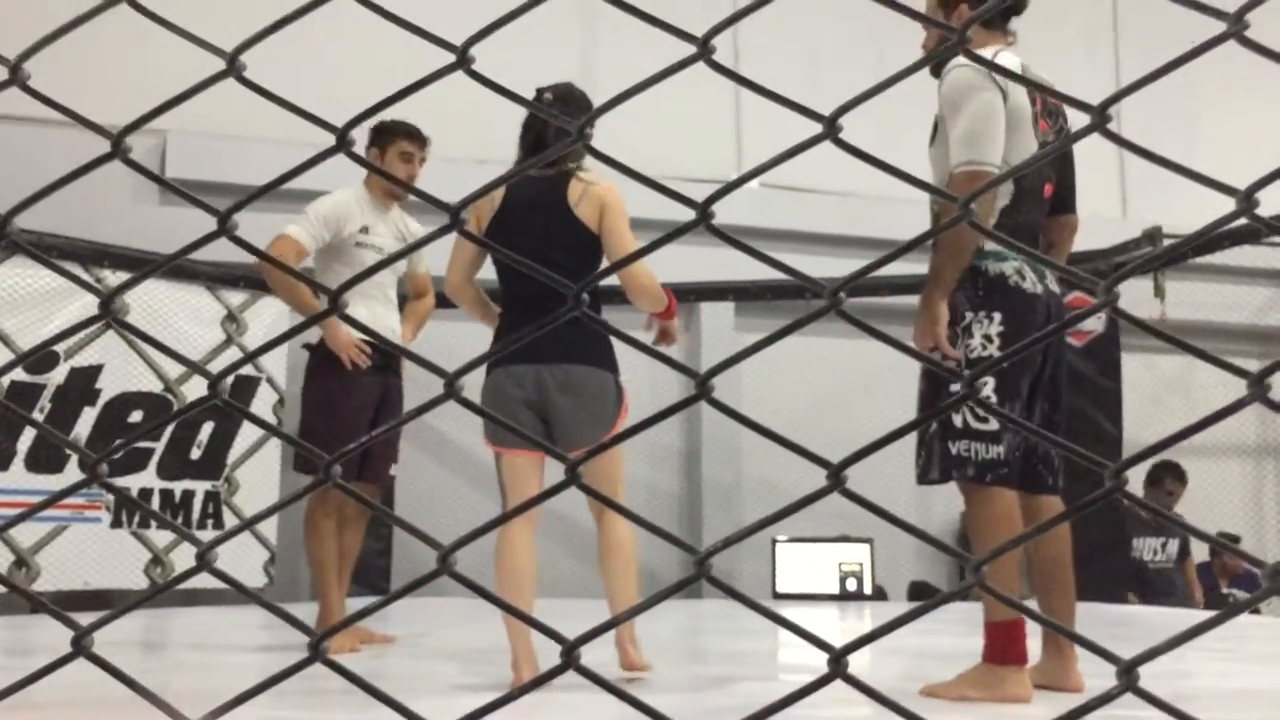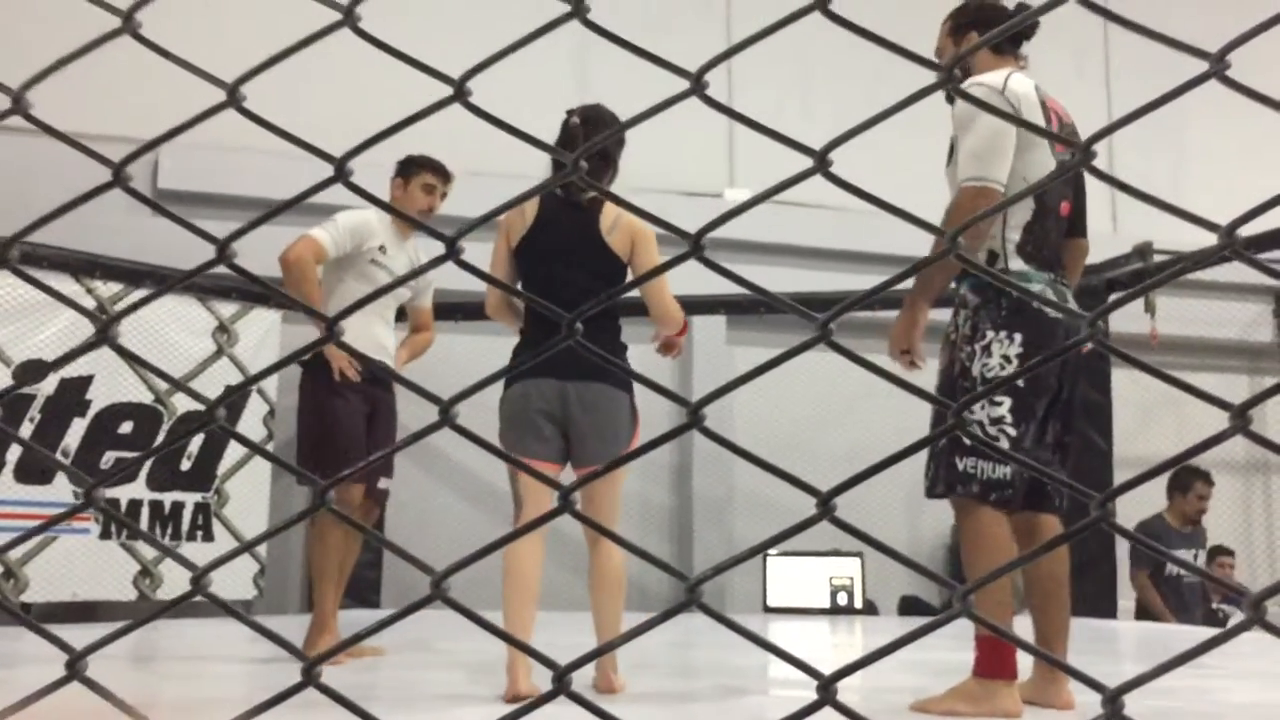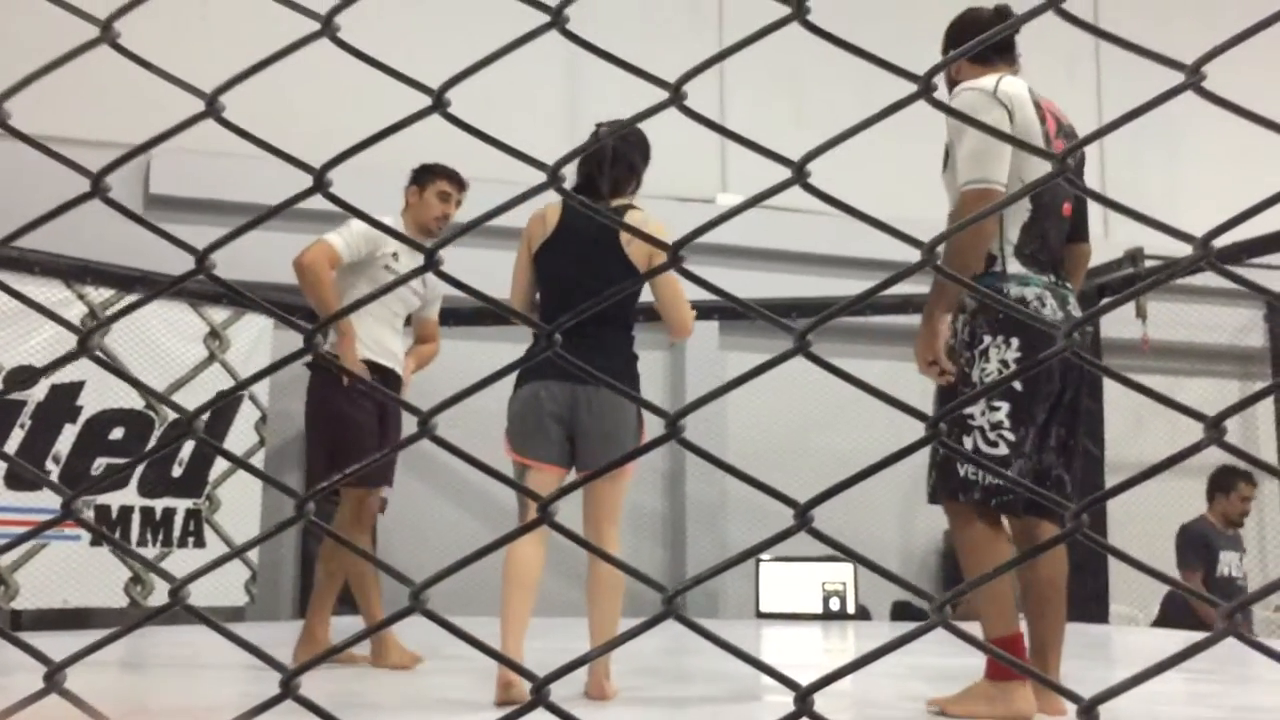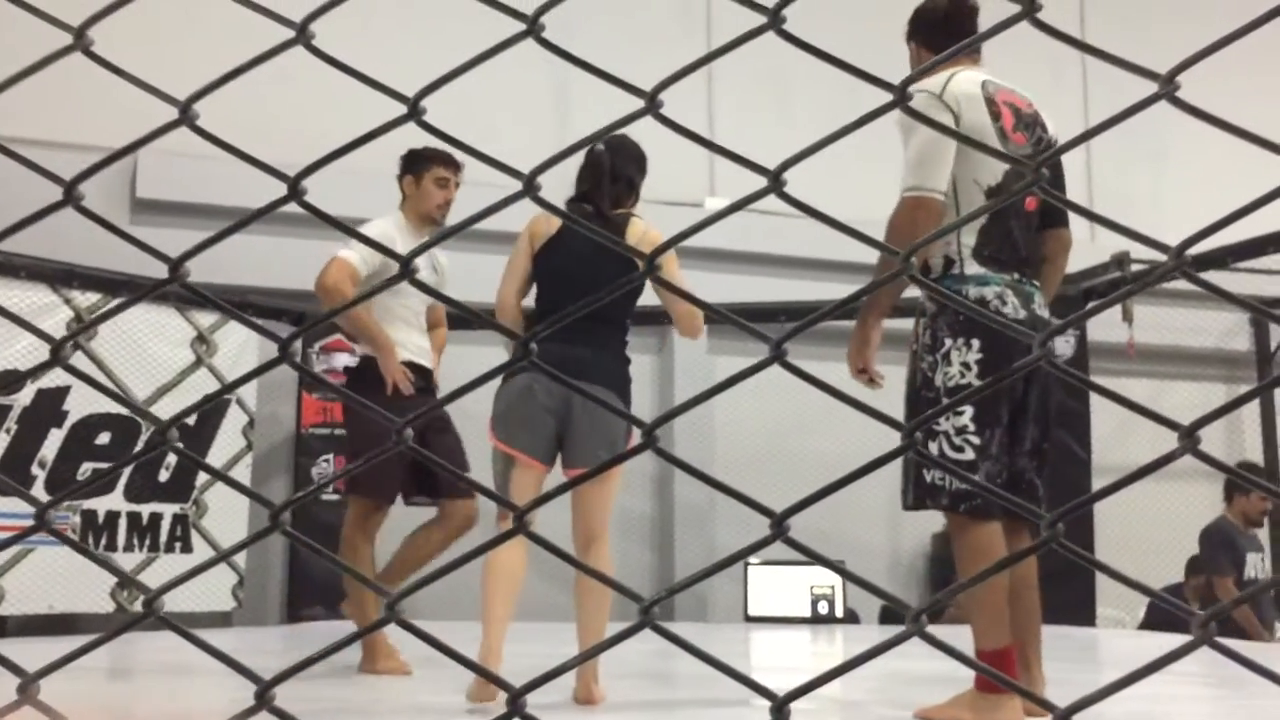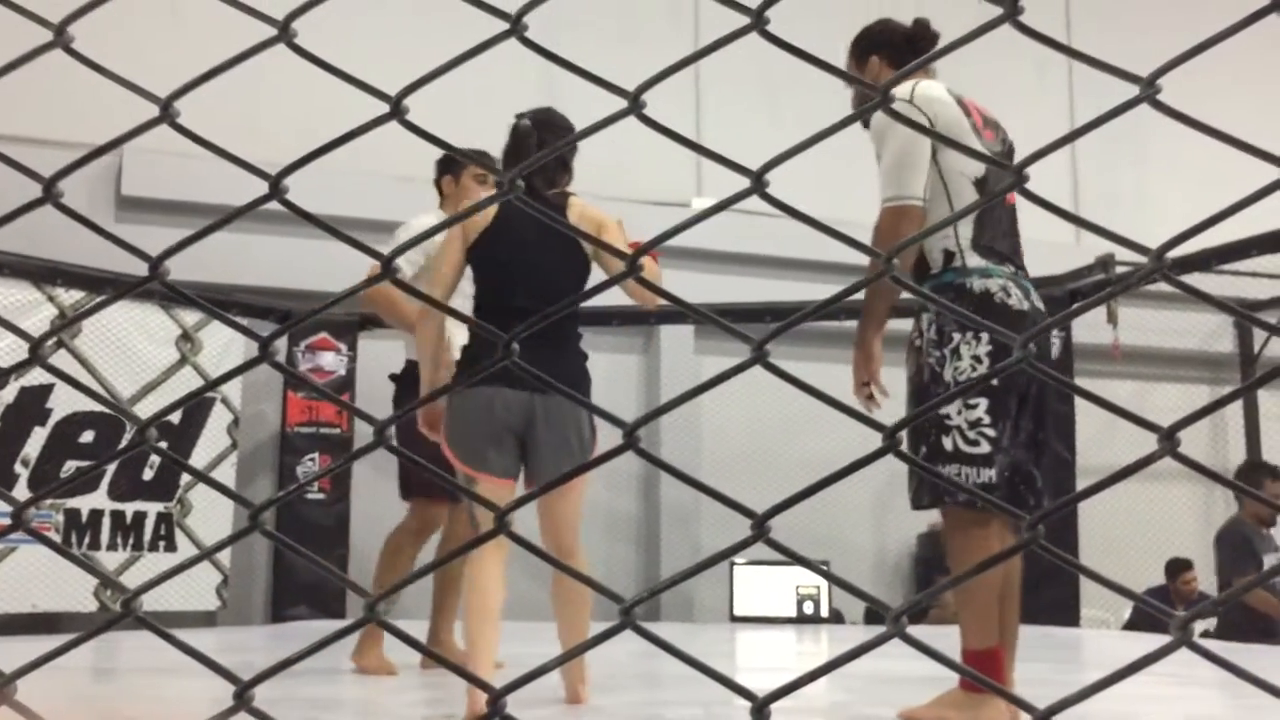
dt=0.5s
person 1, frame 1
left shoulder: (971, 70)
right shoulder: (1041, 90)
left elbow: (972, 191)
left wrist: (933, 296)
left hip: (987, 290)
right hip: (1037, 293)
left knee: (985, 473)
right knee: (1034, 478)
left ankle: (1004, 664)
right ankle: (1060, 657)
person 1, frame 2
left shoulder: (986, 90)
right shoulder: (1058, 115)
left elbow: (976, 205)
left wrist: (917, 302)
left hip: (1001, 308)
right hip: (1052, 314)
left knee: (978, 488)
right knee: (1035, 498)
person 1, frame 3
left shoulder: (978, 95)
right shoulder: (1056, 119)
left elbow: (980, 204)
left wrist: (935, 313)
left hip: (1003, 313)
right hip: (1055, 318)
left knee: (970, 493)
right knee: (1035, 504)
person 1, frame 4
left shoulder: (933, 94)
right shoulder: (1030, 110)
left elbow: (921, 212)
right elbow: (1057, 238)
left wrist: (869, 319)
left hip: (967, 313)
right hip: (1025, 318)
left knee: (966, 502)
right knee: (1010, 504)
person 1, frame 5
left shoulder: (900, 102)
right shoulder: (976, 116)
left elbow: (902, 221)
left wrist: (868, 336)
left hip: (966, 311)
right hip: (1016, 309)
left knee: (966, 502)
right knee: (999, 504)
person 2, frame 1
left shoulder: (493, 194)
right shoulder: (596, 191)
left elbow: (457, 284)
right elbow: (639, 286)
right wrist: (667, 311)
left hip: (512, 367)
right hip: (583, 365)
left knee: (518, 514)
right knee: (610, 508)
left ankle: (523, 660)
right ankle: (628, 644)
person 2, frame 2
left shoulder: (522, 212)
right shoulder: (627, 220)
left elbow: (496, 304)
right elbow: (664, 314)
right wrist: (678, 331)
left hip: (532, 381)
right hip: (600, 384)
left knee: (529, 523)
right knee: (603, 531)
left ankle: (519, 669)
right ankle: (607, 668)
person 2, frame 3
left shoulder: (545, 218)
right shoulder: (645, 230)
left elbow: (520, 307)
right elbow: (681, 326)
right wrist: (641, 315)
left hip: (541, 383)
right hip: (610, 388)
left knee: (530, 523)
right knee: (603, 534)
left ankle: (509, 664)
right ankle: (600, 673)
person 2, frame 4
left shoulder: (543, 223)
right shoulder: (646, 237)
left elbow: (505, 307)
right elbow: (691, 326)
right wrist: (671, 292)
left hip: (532, 380)
right hip: (602, 387)
left knee: (513, 521)
right knee: (592, 538)
left ankle: (490, 658)
right ankle: (588, 677)
person 2, frame 5
left shoulder: (478, 209)
right shoulder: (589, 217)
left elbow: (432, 304)
right elbow: (650, 296)
left wrist: (429, 387)
right wrist: (644, 261)
left hip: (485, 386)
right hip: (559, 389)
left knee: (488, 540)
right knee: (564, 545)
person 3, frame 1
left shoulder: (410, 230)
right shoulder: (337, 208)
left elbow: (423, 295)
right elbow: (275, 261)
left wrist: (405, 335)
right wrist: (328, 323)
left hip: (388, 366)
right hip: (343, 360)
left knee: (366, 493)
right knee: (330, 491)
left ankle: (340, 617)
right ankle: (330, 618)
person 3, frame 2
left shoulder: (419, 262)
right shoulder: (359, 224)
left elbow: (424, 328)
right elbow: (295, 258)
left wrist: (400, 357)
right wrist: (327, 335)
left hip: (380, 381)
right hip: (337, 373)
left knee: (366, 506)
right knee: (344, 496)
left ankle: (327, 630)
right ankle: (322, 629)
person 3, frame 3
left shoulder: (430, 274)
right shoulder: (371, 232)
left elbow: (428, 340)
right elbow: (309, 262)
left wrist: (408, 366)
right wrist: (343, 335)
left hip: (387, 388)
right hip: (347, 379)
left knee: (355, 512)
right knee: (360, 504)
left ankle: (314, 636)
right ankle: (382, 638)
person 3, frame 4
left shoulder: (436, 258)
right shoulder: (381, 235)
right elbow: (330, 284)
right wrist: (383, 347)
left hip: (423, 391)
right hip: (382, 387)
left knee: (461, 510)
right knee: (366, 512)
left ankle: (368, 601)
right ankle: (374, 644)
person 3, frame 5
right shoulder: (427, 236)
right elbow: (376, 293)
right wrist: (435, 344)
left knee: (467, 520)
right knee: (428, 516)
left ankle: (441, 641)
right ankle: (369, 638)
